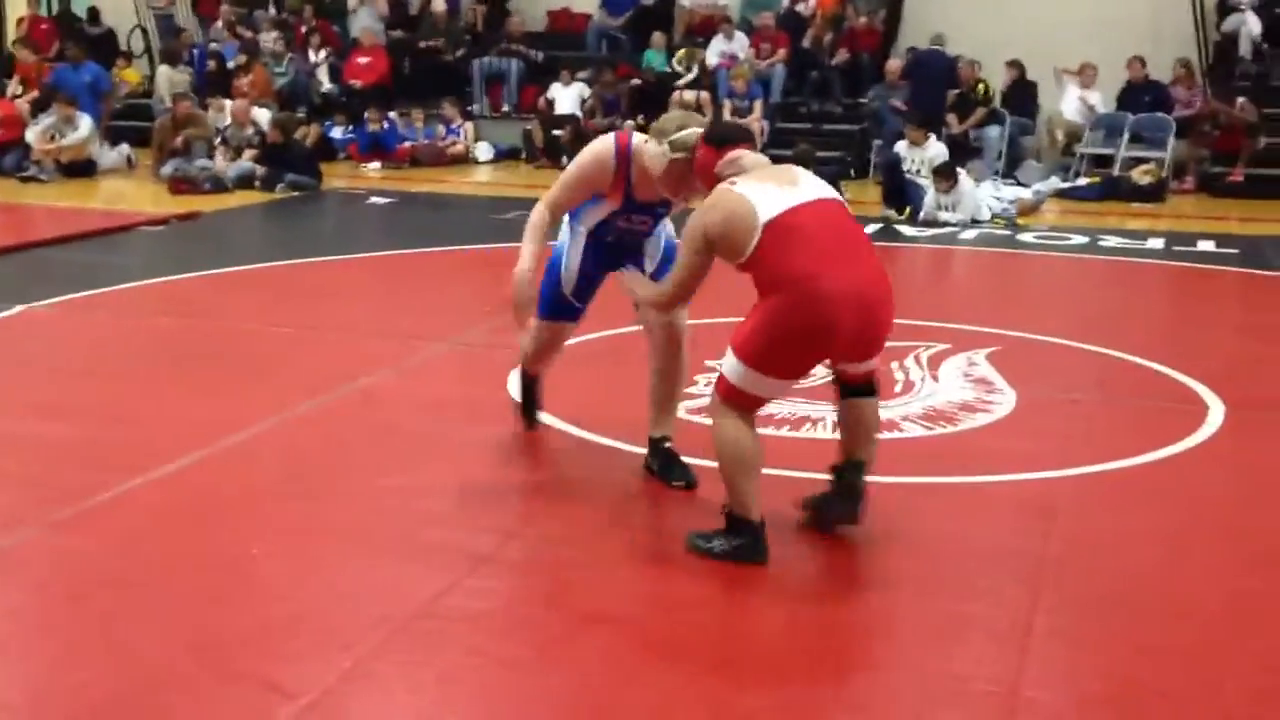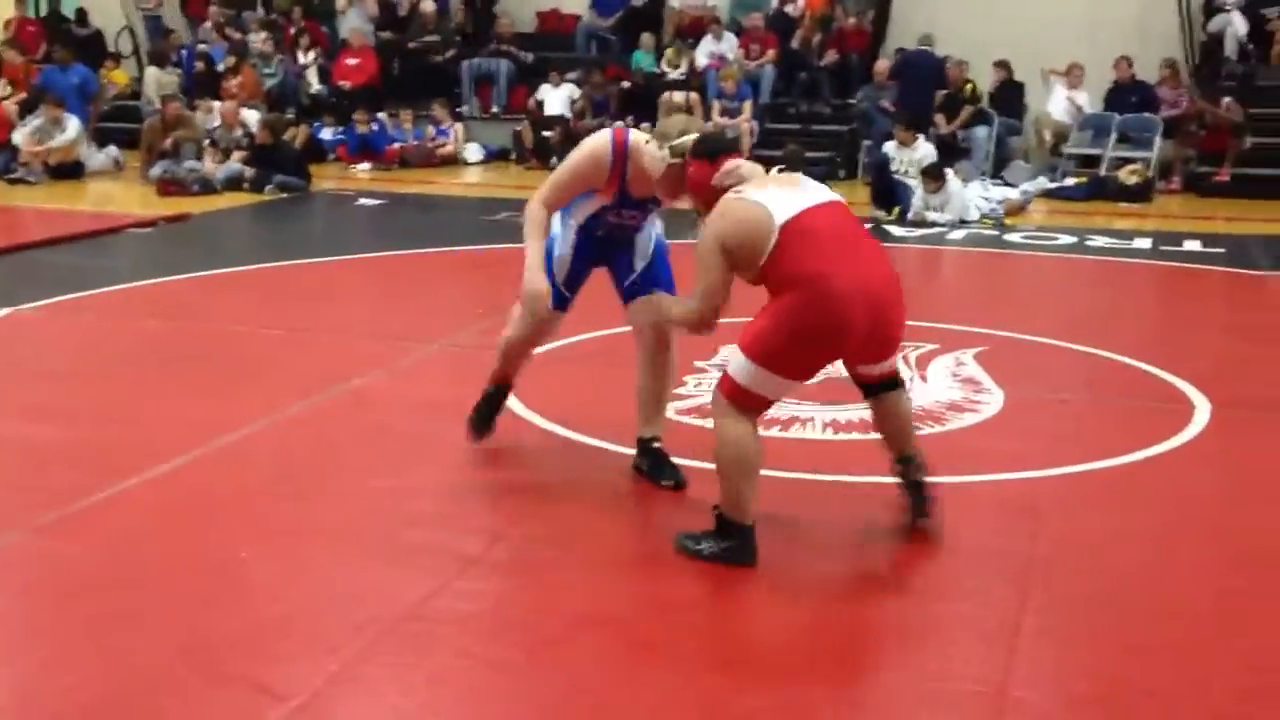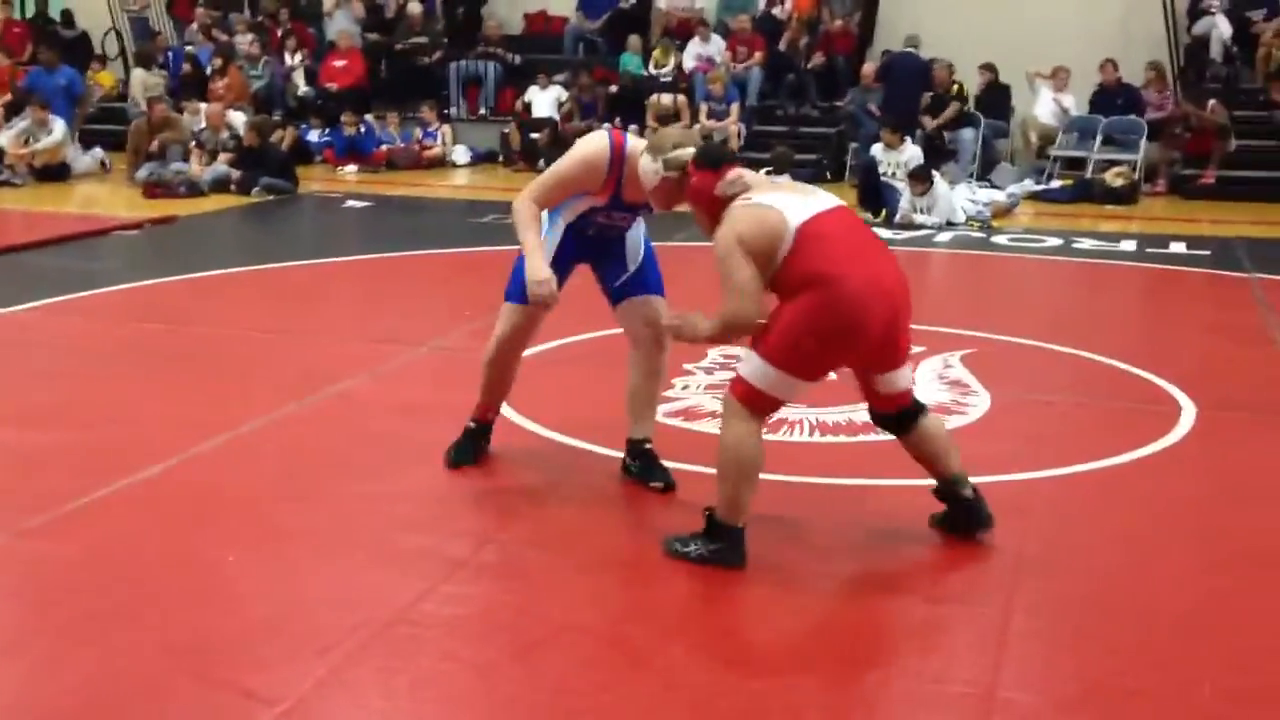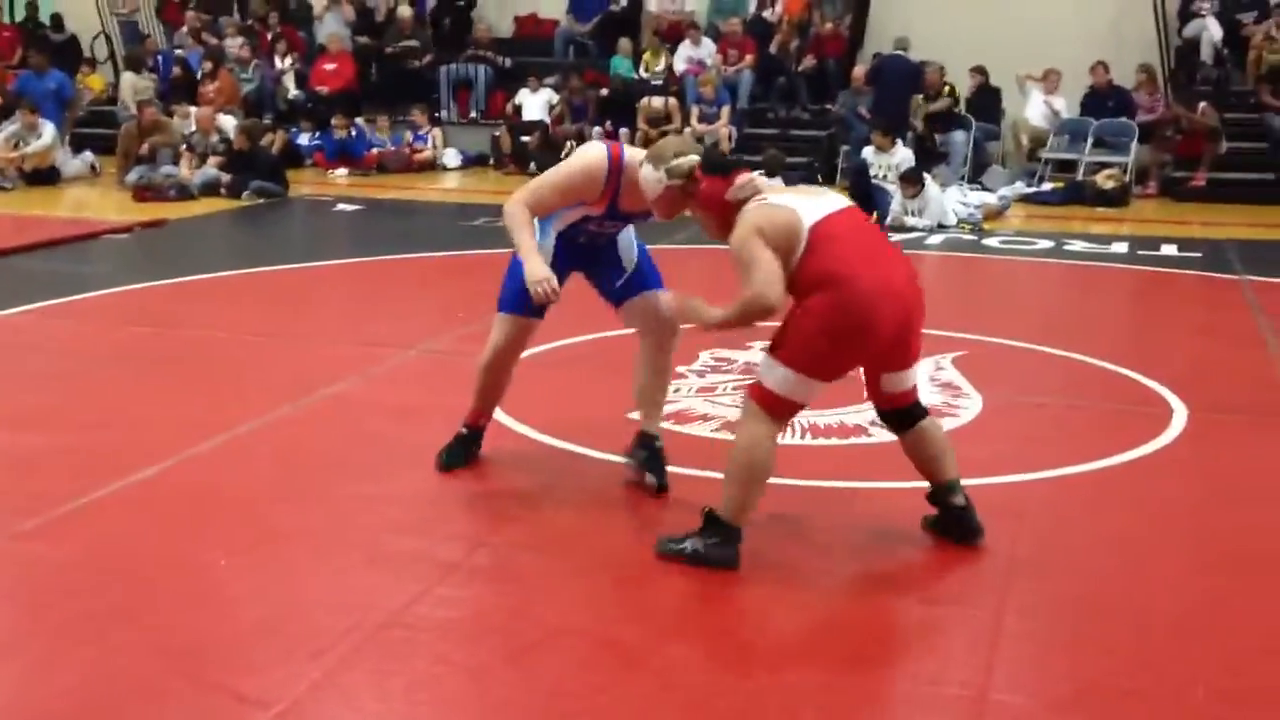
dt=0.1s
person 1, frame 1
left shoulder: (714, 211)
right shoulder: (802, 175)
left elbow: (670, 296)
left wrist: (640, 289)
left hip: (805, 303)
right hip: (871, 293)
left knee: (730, 406)
right knee: (857, 377)
left ankle: (746, 531)
right ankle: (847, 492)
person 1, frame 2
left shoulder: (721, 222)
right shoulder: (799, 181)
left elbow: (703, 317)
left wrist: (672, 311)
left hip: (817, 305)
right hip: (879, 289)
left knee: (733, 406)
right knee: (879, 378)
left ankle: (735, 533)
right ankle: (914, 486)
person 1, frame 3
left shoulder: (729, 231)
right shoulder: (793, 190)
left elbow: (742, 315)
left wrist: (701, 330)
left hip: (837, 305)
right hip: (887, 292)
left knee: (743, 407)
right knee: (896, 406)
left ankle: (722, 537)
right ankle: (965, 502)
person 1, frame 4
left shoulder: (747, 230)
right shoulder: (802, 193)
left elbow: (768, 299)
left wrist: (717, 317)
left hip: (848, 305)
right hip: (902, 292)
left knee: (763, 411)
right knee: (901, 407)
left ankle: (720, 535)
right ankle: (957, 509)
person 2, frame 1
left shoulder: (691, 172)
right shoulder: (608, 154)
right elbow: (548, 206)
right wrist: (526, 264)
left hip: (648, 240)
right hip: (588, 234)
left knee: (670, 331)
right knee: (544, 341)
left ankle: (660, 446)
right ankle: (531, 374)
person 2, frame 2
left shoulder: (680, 174)
right shoulder: (604, 150)
right elbow: (540, 203)
right wrist: (532, 274)
left hip: (636, 236)
right hip: (578, 229)
left knee: (658, 330)
right knee: (523, 333)
left ankle: (649, 447)
right ankle: (498, 385)
person 2, frame 3
left shoulder: (673, 178)
right shoulder: (597, 154)
right elbow: (525, 200)
right wrist: (534, 262)
left hip: (618, 233)
right hip: (560, 226)
left knee: (651, 328)
right knee: (509, 335)
left ankle: (638, 449)
right ankle: (479, 426)
person 2, frame 4
right shoulder: (594, 166)
right elbow: (517, 204)
right wrist: (532, 262)
left hip: (610, 240)
right hip: (553, 235)
left knee: (661, 317)
right knee: (504, 344)
left ankle: (648, 442)
right ankle: (471, 431)
